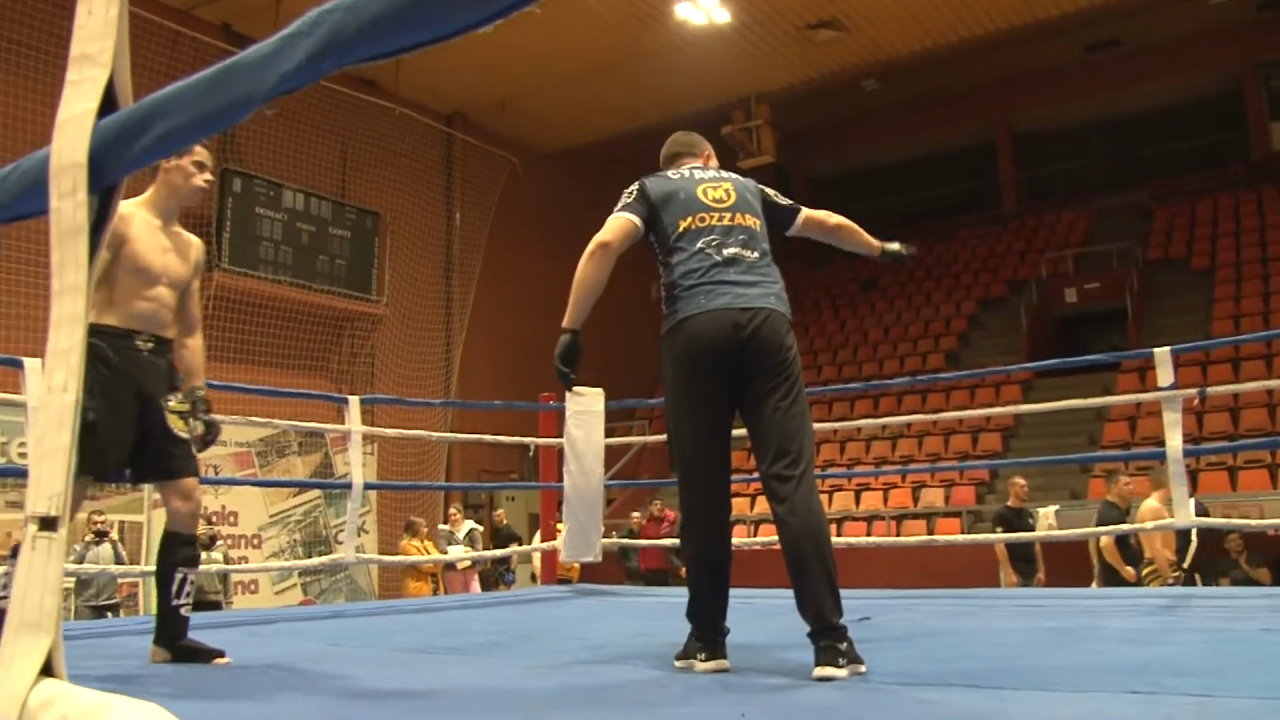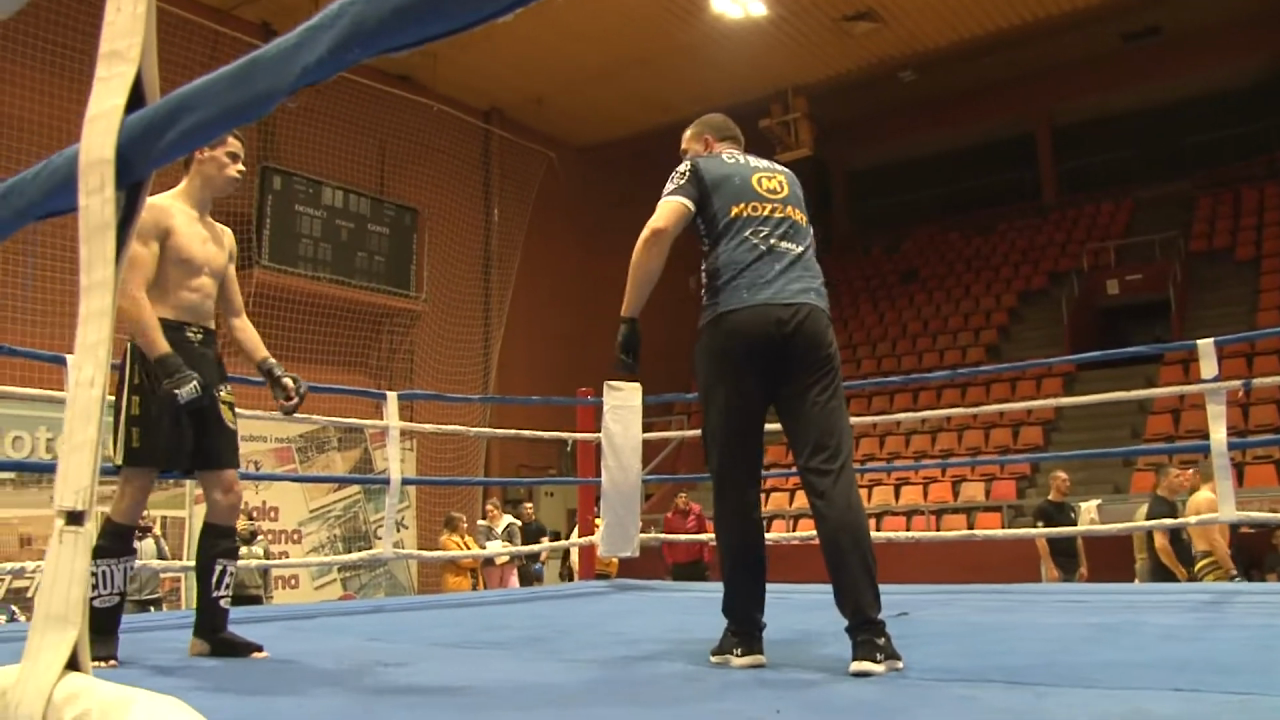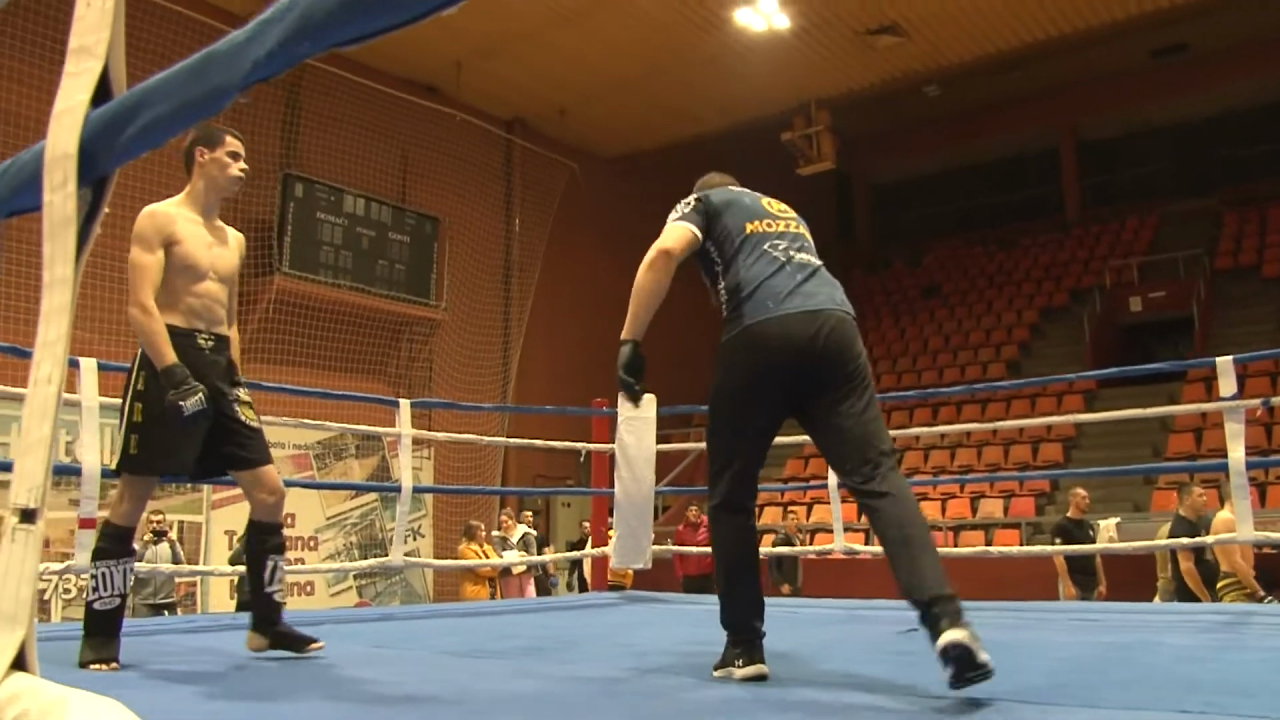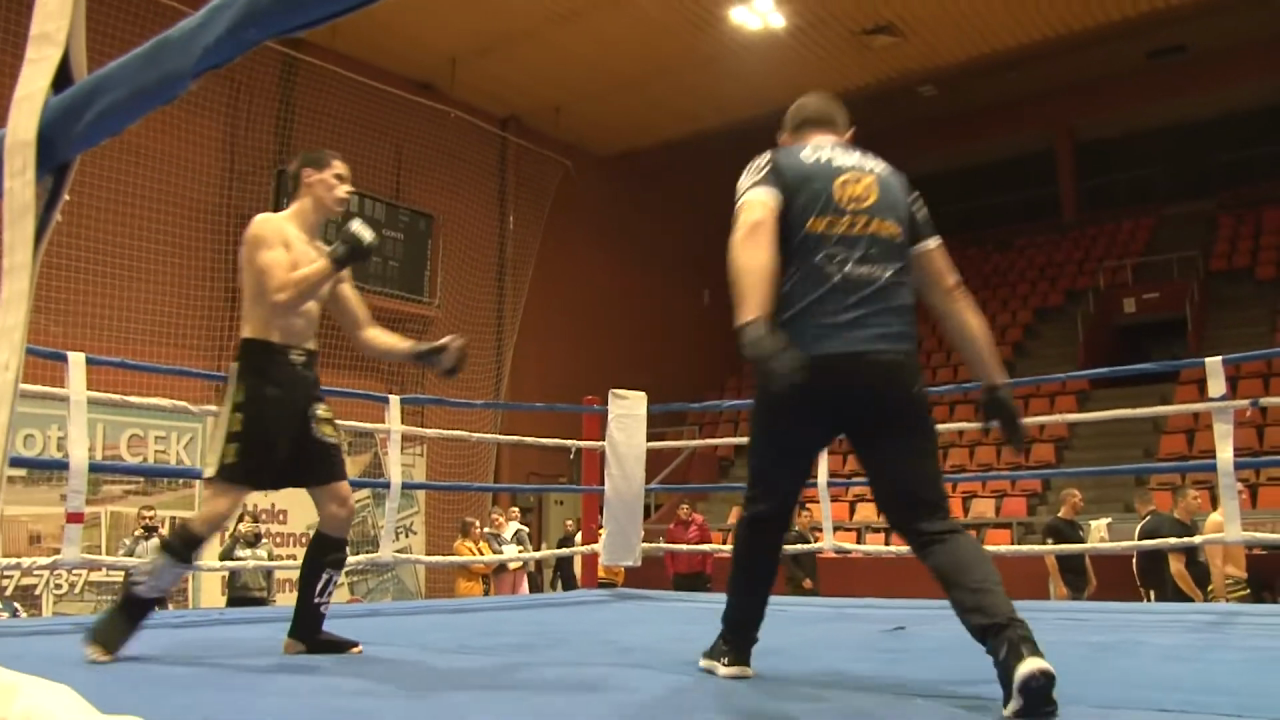
dt=0.4s
person 1, frame 1
left shoulder: (650, 189)
right shoulder: (750, 190)
left elbow: (604, 246)
right elbow: (831, 227)
left wrist: (570, 331)
right wrist: (878, 247)
left hip: (697, 331)
right hip: (765, 324)
left knee: (702, 489)
right knee: (792, 481)
left ankle: (707, 640)
right ankle: (831, 641)
person 1, frame 2
left shoulder: (697, 168)
right shoulder: (787, 177)
left elbow: (659, 230)
left wrist: (628, 319)
left hip: (736, 321)
right hip: (807, 316)
left knee: (735, 483)
right knee: (831, 475)
left ankle: (743, 634)
right ankle: (868, 637)
person 1, frame 3
left shoulder: (700, 203)
right shoulder: (786, 212)
left elbow: (664, 253)
left wrist: (631, 344)
left hip: (760, 337)
right hip: (834, 328)
left knee: (730, 497)
right knee: (879, 482)
left ankle: (743, 646)
right ankle: (944, 617)
person 1, frame 4
left shoulder: (772, 165)
right shoulder: (894, 182)
left elbow: (754, 227)
right elbow: (950, 293)
left wrist: (753, 327)
right wrist: (996, 387)
left hip: (807, 364)
right hip: (892, 366)
left knee: (765, 507)
right knee: (930, 524)
left ankle: (734, 647)
right ankle: (1016, 651)
person 2, frame 1
left shoulder: (191, 248)
right shoulder: (116, 220)
left wrist: (200, 401)
left hip: (158, 373)
right hip: (108, 360)
left knee: (188, 500)
right knee: (66, 495)
left ankle: (171, 636)
person 2, frame 2
left shoulder: (224, 236)
right shoulder: (155, 212)
left elbow: (235, 316)
right elbow: (133, 298)
left wrist: (273, 371)
right wrist: (168, 362)
left hip: (206, 361)
right hip: (159, 358)
left knee: (226, 496)
right knee: (135, 491)
left ankle: (210, 629)
right ankle: (101, 629)
person 2, frame 3
left shoulder: (234, 241)
right shoulder: (158, 219)
right elbow: (140, 308)
left wrist: (231, 379)
right wrist: (175, 375)
left hip: (217, 372)
right hip: (168, 366)
left knee: (269, 493)
right knee: (131, 500)
left ankle: (269, 625)
right ankle: (100, 633)
person 2, frame 4
left shoulder: (329, 254)
right shoulder: (270, 230)
left elbow: (365, 334)
right elbow: (282, 297)
left wrist: (422, 353)
right wrist: (339, 259)
left hip: (304, 383)
right hip: (261, 376)
left knee: (340, 507)
right knee: (219, 508)
left ankle: (306, 628)
right ankle: (125, 612)
